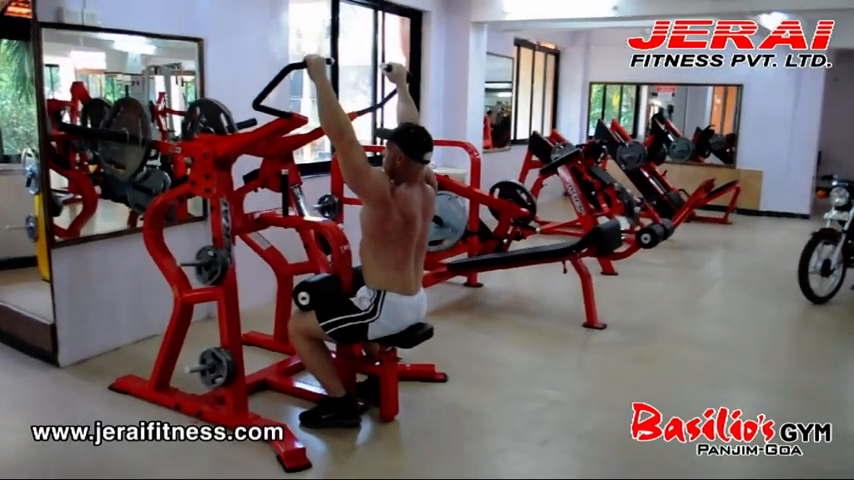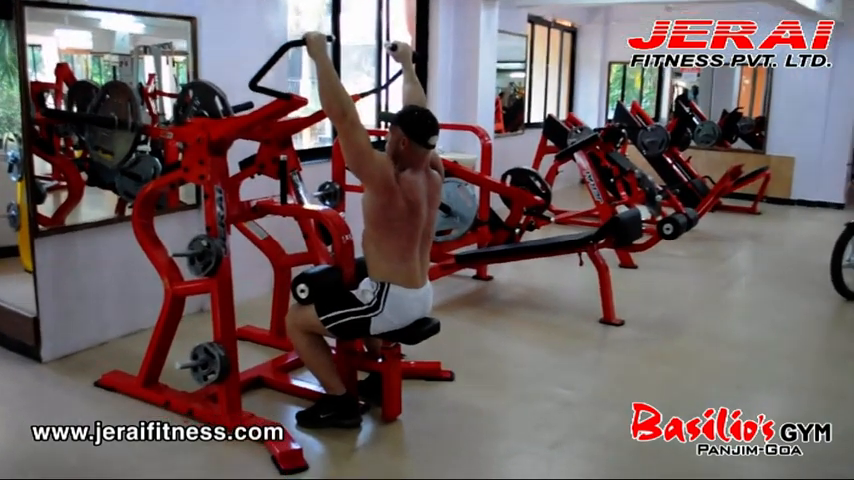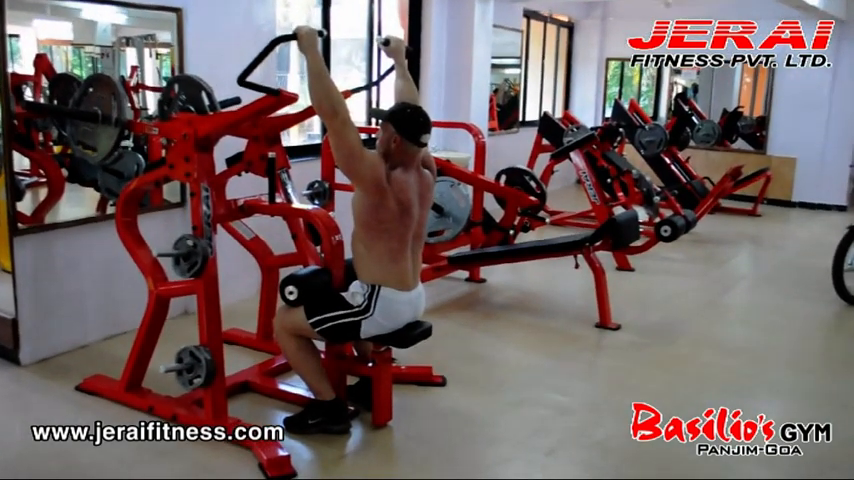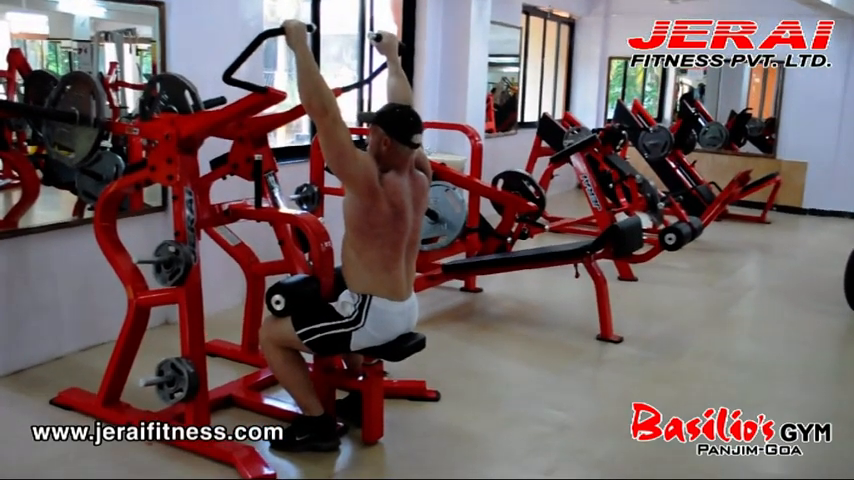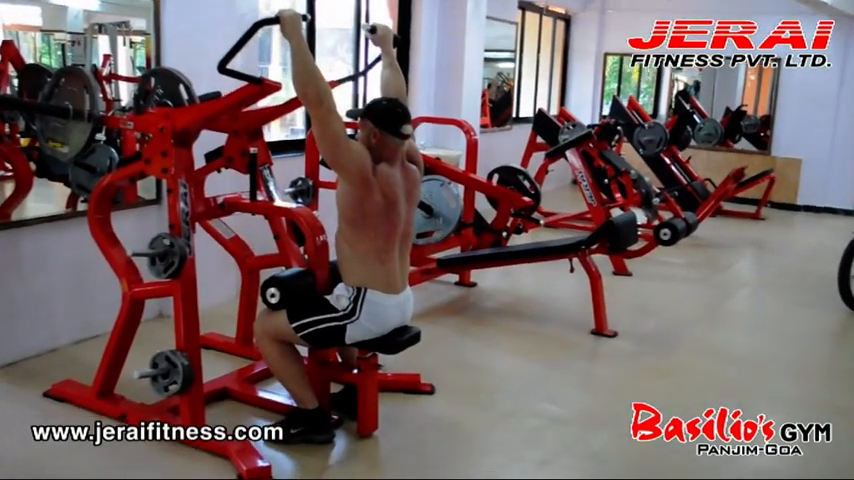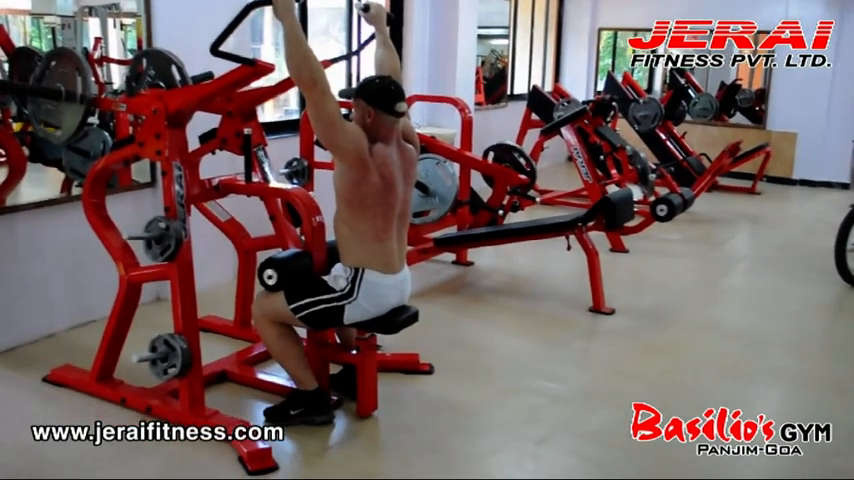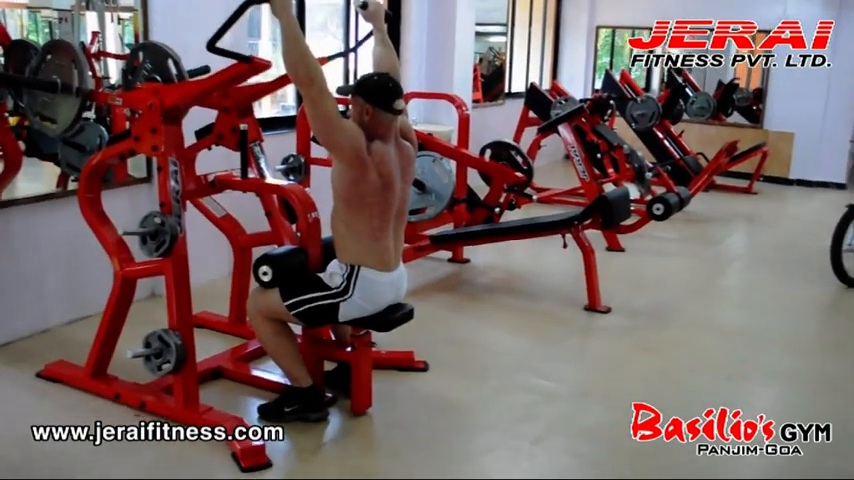
dt=0.5s
person 1, frame 1
left shoulder: (382, 193)
right shoulder: (427, 187)
left elbow: (342, 137)
right elbow: (412, 135)
left wrist: (320, 77)
right wrist: (401, 84)
left hip: (390, 309)
right hip: (416, 304)
left knee: (298, 327)
right knee: (351, 304)
left ankle: (341, 404)
right ankle: (381, 377)
person 1, frame 2
left shoulder: (387, 179)
right shoulder: (433, 173)
left elbow: (344, 118)
right elbow: (418, 118)
left wrist: (320, 54)
right wrist: (407, 64)
left hip: (394, 303)
right hip: (422, 297)
left knee: (296, 320)
right knee: (355, 297)
left ankle: (341, 403)
right ankle: (384, 375)
person 1, frame 3
left shoulder: (377, 178)
right shoulder: (425, 172)
left elbow: (334, 116)
right elbow: (410, 114)
left wrist: (311, 49)
right wrist: (399, 60)
left hip: (385, 306)
right hip: (413, 299)
left knee: (285, 323)
right knee: (343, 301)
left ankle: (330, 408)
right ankle: (373, 380)
person 1, frame 4
left shoulder: (370, 181)
right shoulder: (420, 175)
left elbow: (324, 113)
right elbow: (403, 115)
left wrist: (299, 43)
right wrist: (392, 56)
left hip: (376, 316)
right hip: (406, 310)
left knee: (270, 334)
right knee: (332, 308)
left ankle: (318, 425)
right ankle: (364, 395)
person 1, frame 5
left shoulder: (363, 173)
right shoulder: (411, 167)
left elbow: (319, 104)
right elbow: (396, 107)
left wrist: (294, 34)
right wrist: (386, 49)
left hip: (370, 310)
right hip: (401, 304)
left knee: (266, 328)
right knee: (330, 302)
left ankle: (312, 418)
right ankle: (358, 388)
person 1, frame 6
left shoulder: (359, 152)
right shoulder: (407, 146)
left elbow: (313, 86)
right elbow: (389, 87)
left hip: (369, 289)
right hip: (399, 283)
left knee: (264, 309)
right knee: (324, 282)
left ankle: (312, 398)
right ankle: (357, 370)
person 1, frame 7
left shoulder: (357, 150)
right shoulder: (406, 144)
left elbow: (311, 85)
right elbow: (388, 83)
left hip: (365, 288)
right hip: (395, 281)
left knee: (258, 306)
right knee: (319, 281)
left ankle: (306, 396)
right ankle: (350, 367)
